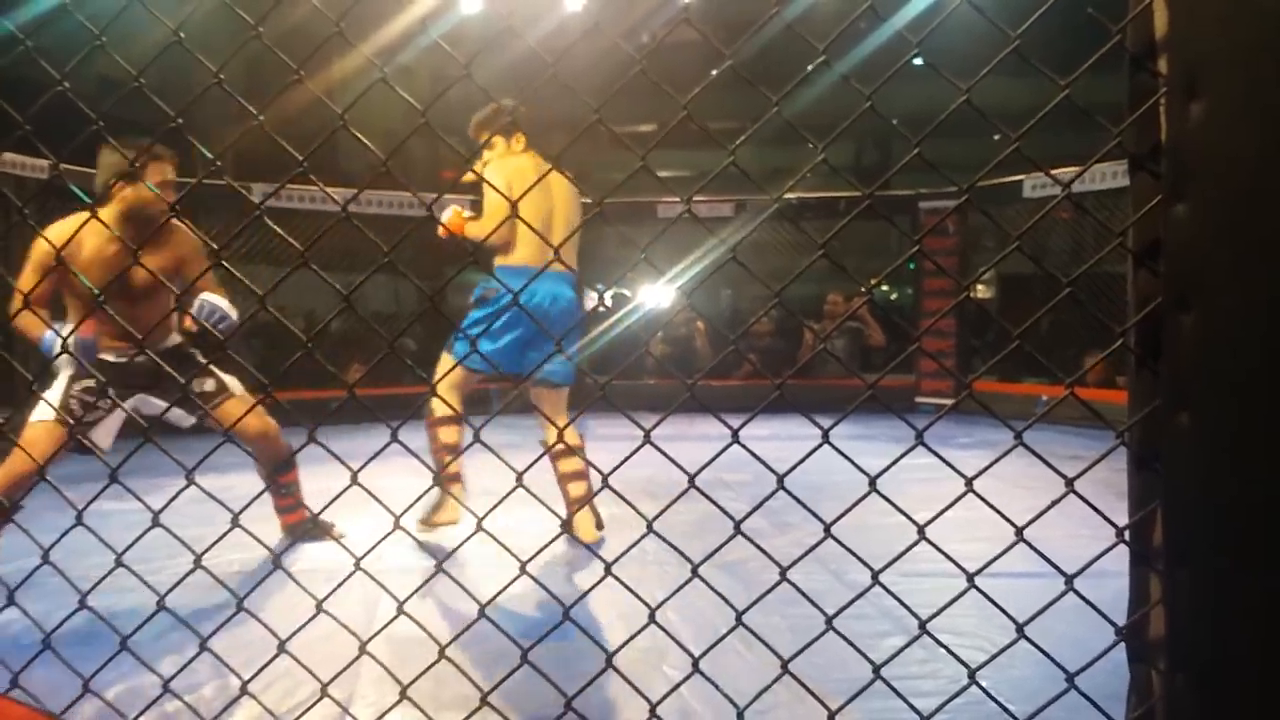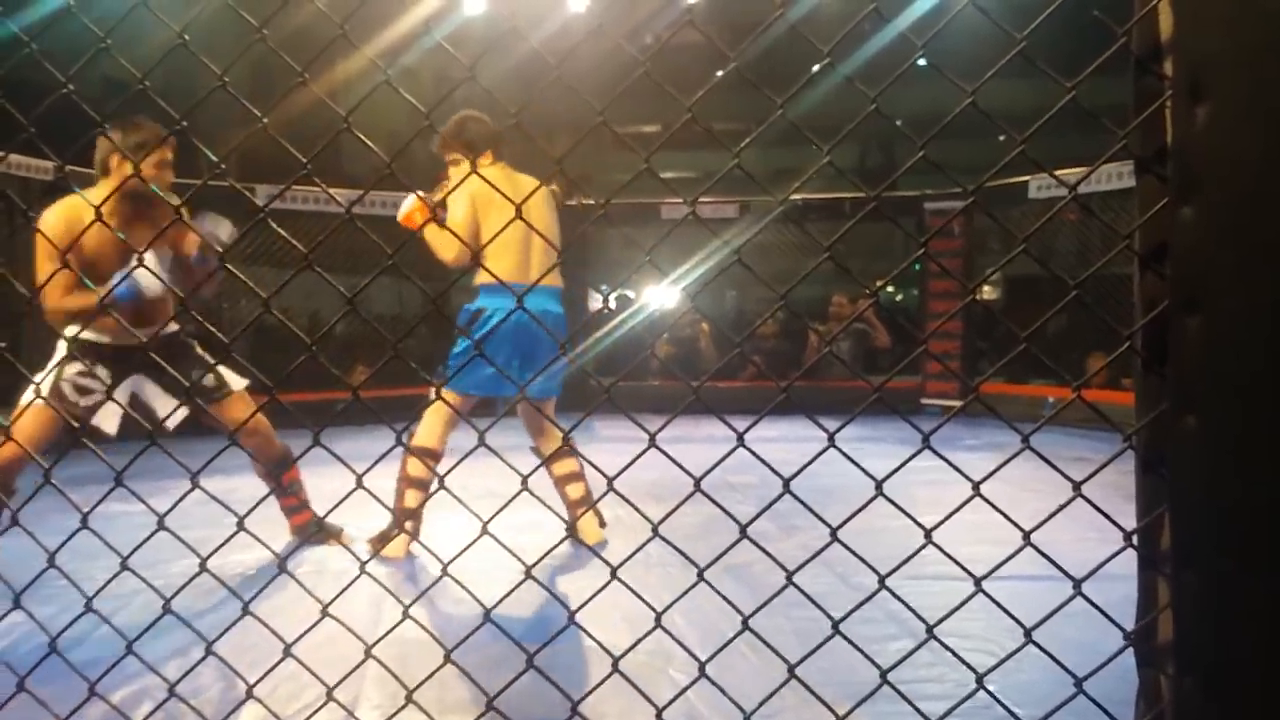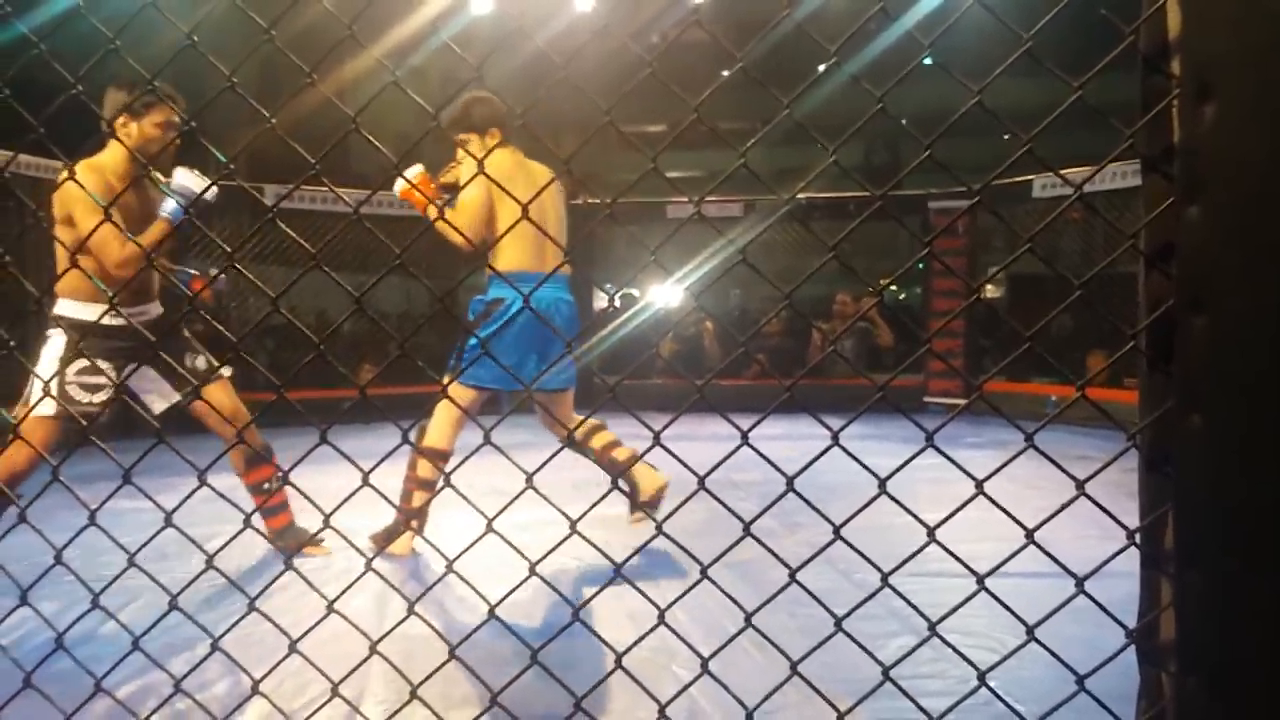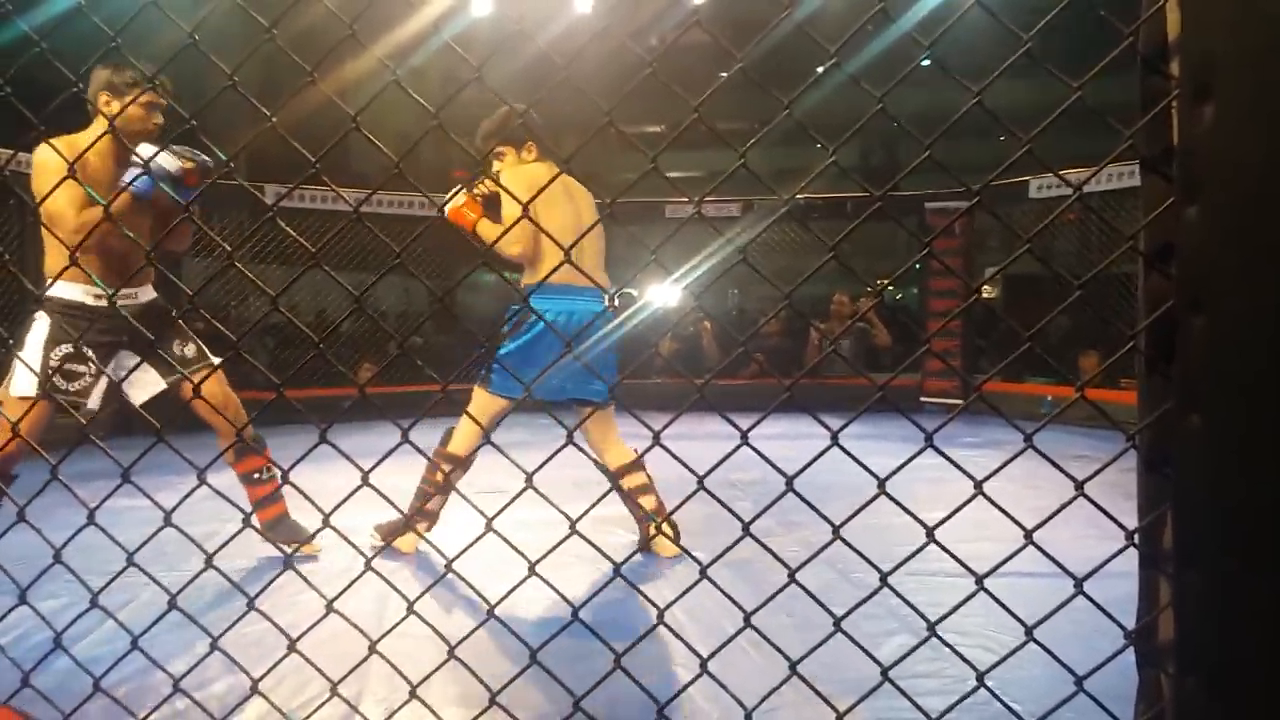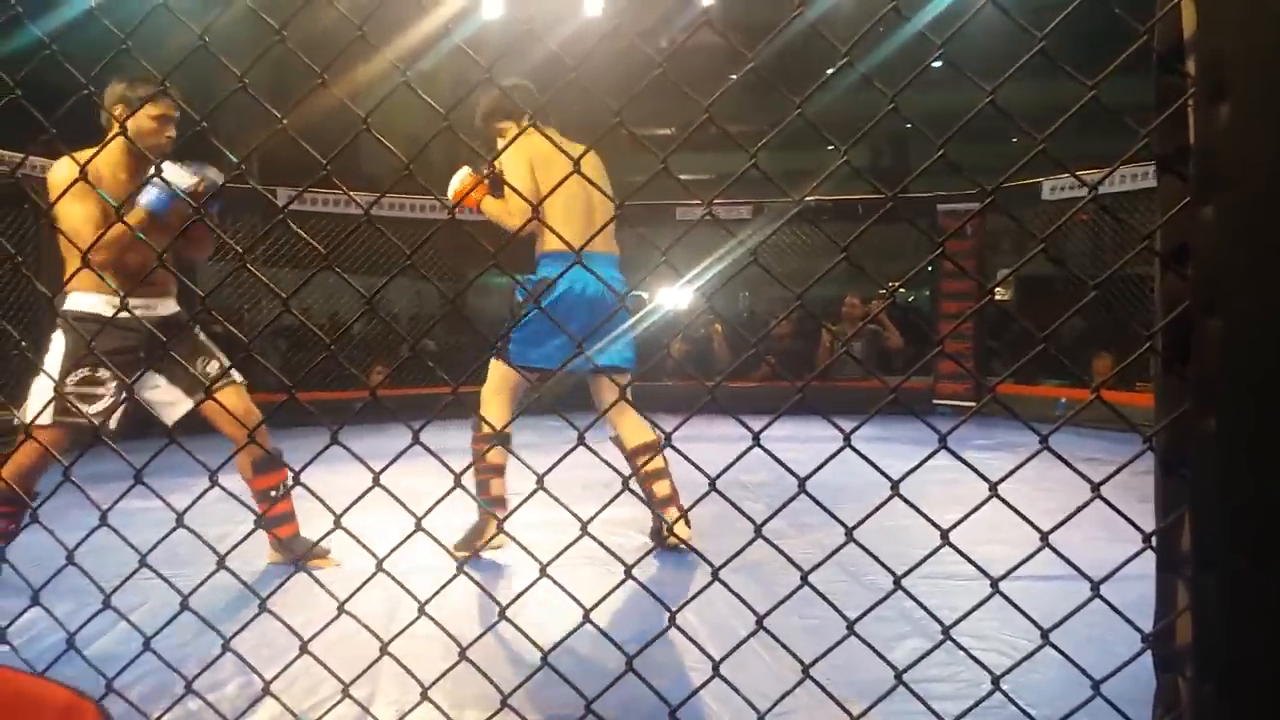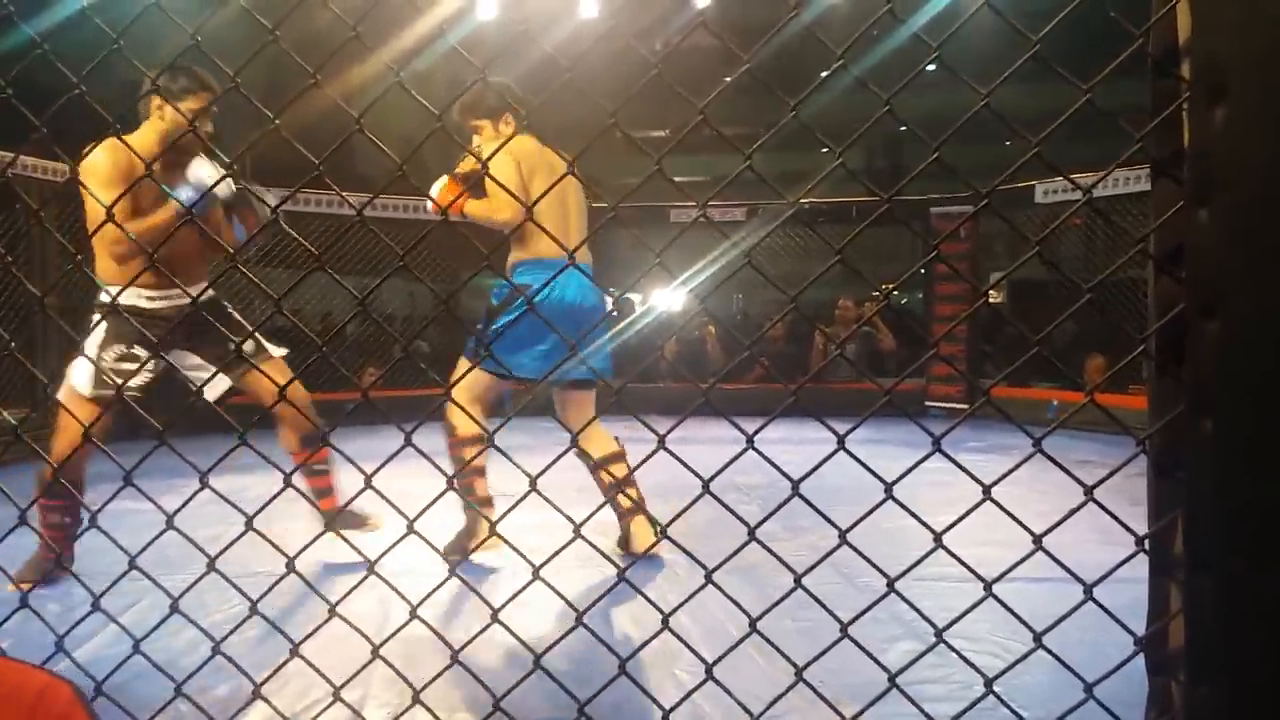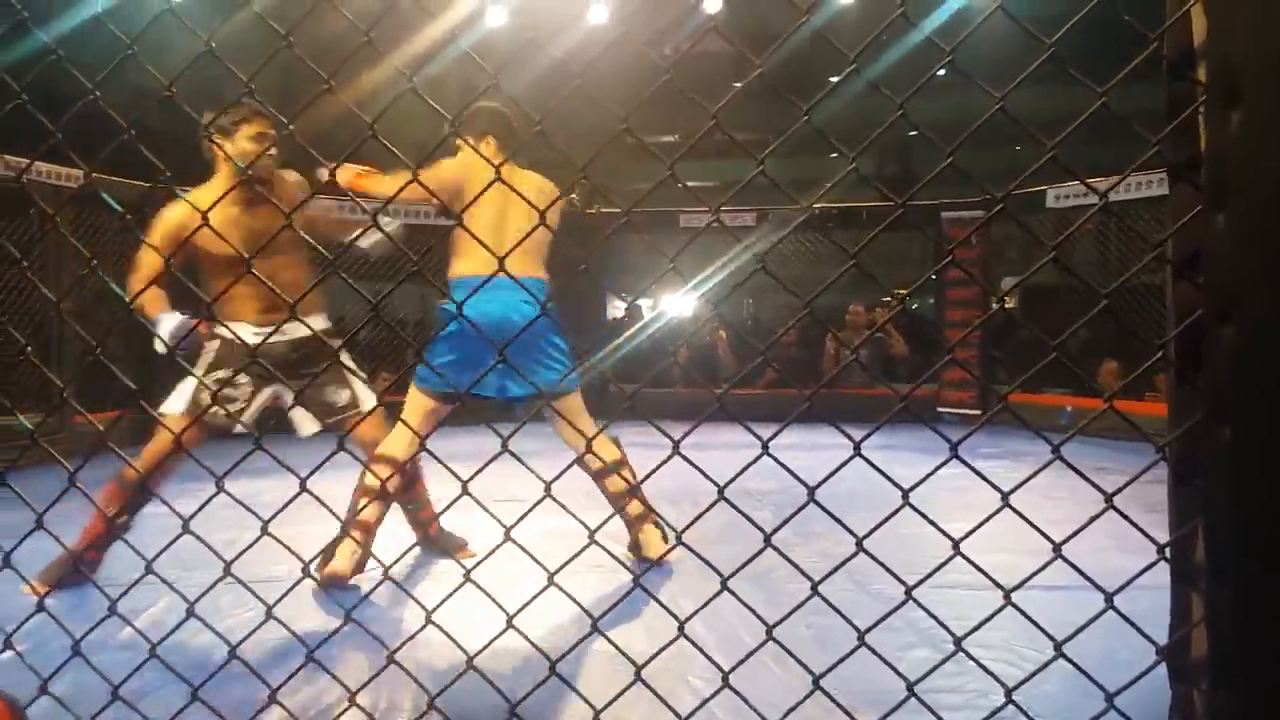
dt=0.2s
person 1, frame 1
left shoulder: (178, 237)
right shoulder: (60, 239)
left elbow: (211, 296)
left wrist: (218, 311)
right wrist: (54, 340)
left hip: (165, 358)
right hip: (94, 367)
left knee: (264, 433)
left ankle: (295, 518)
person 1, frame 2
left shoulder: (167, 213)
right shoulder: (63, 220)
left elbow: (195, 286)
right elbow: (54, 307)
left wrist: (206, 260)
right wrist: (126, 289)
left hip: (161, 344)
right hip: (92, 349)
left knee: (255, 426)
left ankle: (302, 519)
person 1, frame 3
left shoulder: (153, 184)
right shoulder: (83, 181)
right elbow: (122, 265)
right wrist: (176, 211)
left hip: (150, 324)
right hip: (86, 331)
left knee: (235, 419)
left ankle: (281, 526)
person 1, frame 4
left shoulder: (146, 163)
right shoulder: (57, 156)
left elbow: (175, 243)
right elbow: (76, 237)
left wrist: (185, 189)
right wrist: (141, 184)
left hip: (143, 311)
right hip: (75, 314)
left knee: (227, 409)
left ankle: (275, 520)
person 1, frame 5
left shoulder: (168, 172)
right shoulder: (73, 172)
left elbow: (199, 252)
right elbow: (94, 253)
left wrist: (205, 193)
right wrist: (156, 202)
left hip: (164, 323)
right hip: (95, 328)
left knee: (249, 421)
left ankle: (284, 535)
person 1, frame 6
left shoulder: (197, 168)
right shoulder: (109, 159)
right elbow: (113, 246)
left wrist: (233, 229)
right wrist: (186, 199)
left hip: (196, 308)
right hip: (131, 315)
left knee: (289, 394)
right knee: (73, 437)
left ankle: (328, 508)
right ankle: (55, 549)
person 1, frame 7
left shoulder: (285, 185)
right shoulder: (184, 216)
left elbow: (328, 226)
right elbow: (142, 285)
right wrist: (167, 320)
left hip: (307, 342)
right hip: (238, 348)
left knee: (378, 441)
right knee: (156, 453)
left ankle: (427, 529)
right ankle: (82, 554)
person 2, frame 1
left shoulder: (503, 166)
right shoulder: (563, 182)
left elbow: (490, 229)
left wrist: (459, 224)
left hip: (514, 289)
right hip: (561, 295)
left knee: (447, 385)
right knee: (553, 415)
left ankle: (448, 496)
right ankle: (583, 515)
person 2, frame 2
left shoulder: (472, 183)
right shoulder: (539, 189)
left elbow: (457, 254)
left wrist: (424, 222)
left hip: (499, 308)
right hip: (547, 308)
left knee: (438, 415)
right knee: (540, 422)
left ankle: (401, 529)
right ankle: (587, 516)
person 2, frame 3
left shoulder: (487, 165)
right shoulder: (547, 174)
left elbow: (468, 235)
left wrist: (427, 201)
left hip: (514, 299)
right hip: (558, 298)
left knee: (450, 410)
right knee: (561, 417)
left ankle: (405, 526)
right ankle: (642, 478)
person 2, frame 4
left shoulder: (523, 177)
right shoulder: (578, 190)
left elbow: (516, 247)
left wrist: (473, 220)
left hip: (547, 310)
right hip: (594, 312)
left knee: (474, 418)
right knee: (602, 430)
left ankle: (412, 525)
right ankle: (660, 531)
person 2, frame 5
left shoulder: (522, 150)
right shoulder: (587, 157)
left elbow: (518, 219)
left wrist: (477, 197)
left hip: (559, 281)
right hip: (606, 282)
left knee: (496, 395)
right knee: (618, 407)
left ankle: (489, 522)
right ankle: (671, 517)
person 2, frame 6
left shoulder: (512, 152)
right shoulder: (558, 165)
left elbow: (514, 214)
left wrist: (458, 198)
right wrist: (479, 177)
left hip: (535, 289)
right hip: (582, 291)
left knee: (465, 393)
right knee: (579, 420)
left ankle: (480, 519)
right ankle: (639, 527)
person 2, frame 7
left shoulder: (465, 169)
right shoulder: (546, 188)
left elbow: (394, 187)
left wrist: (345, 177)
left hip: (470, 306)
right hip: (528, 307)
left knee: (411, 426)
right knee: (580, 426)
left ankle: (351, 547)
right ankle: (648, 535)
